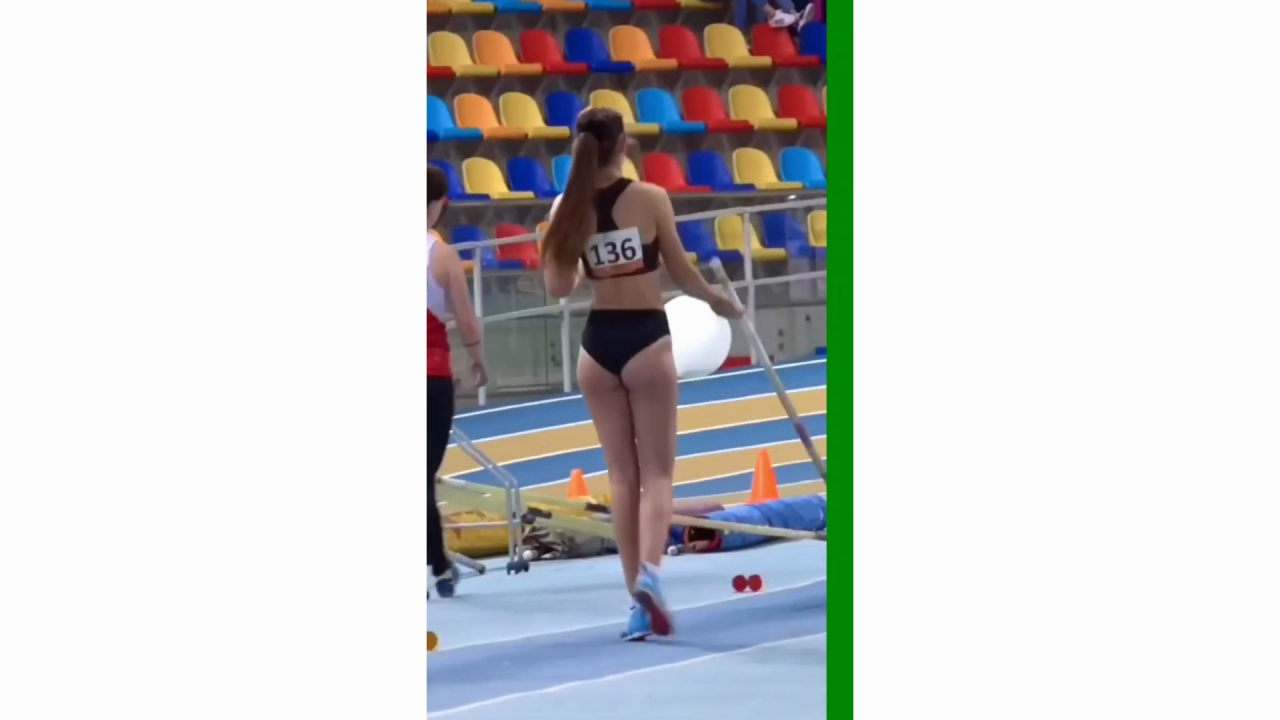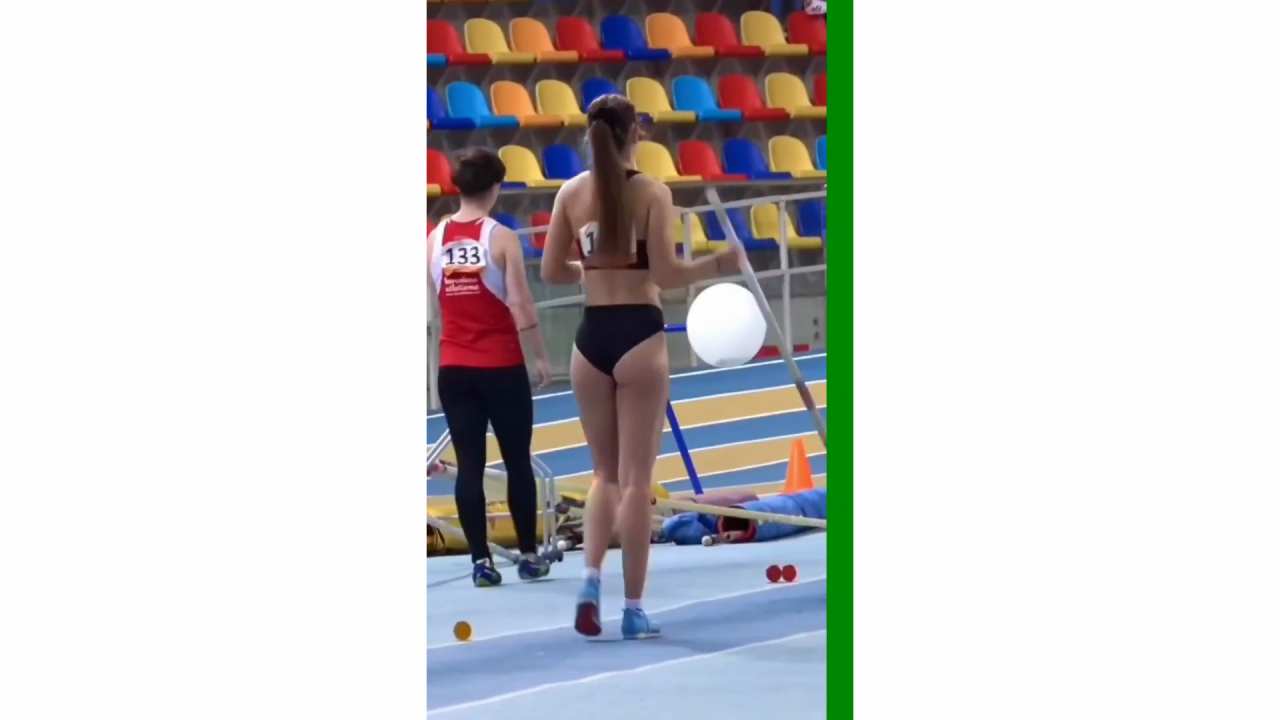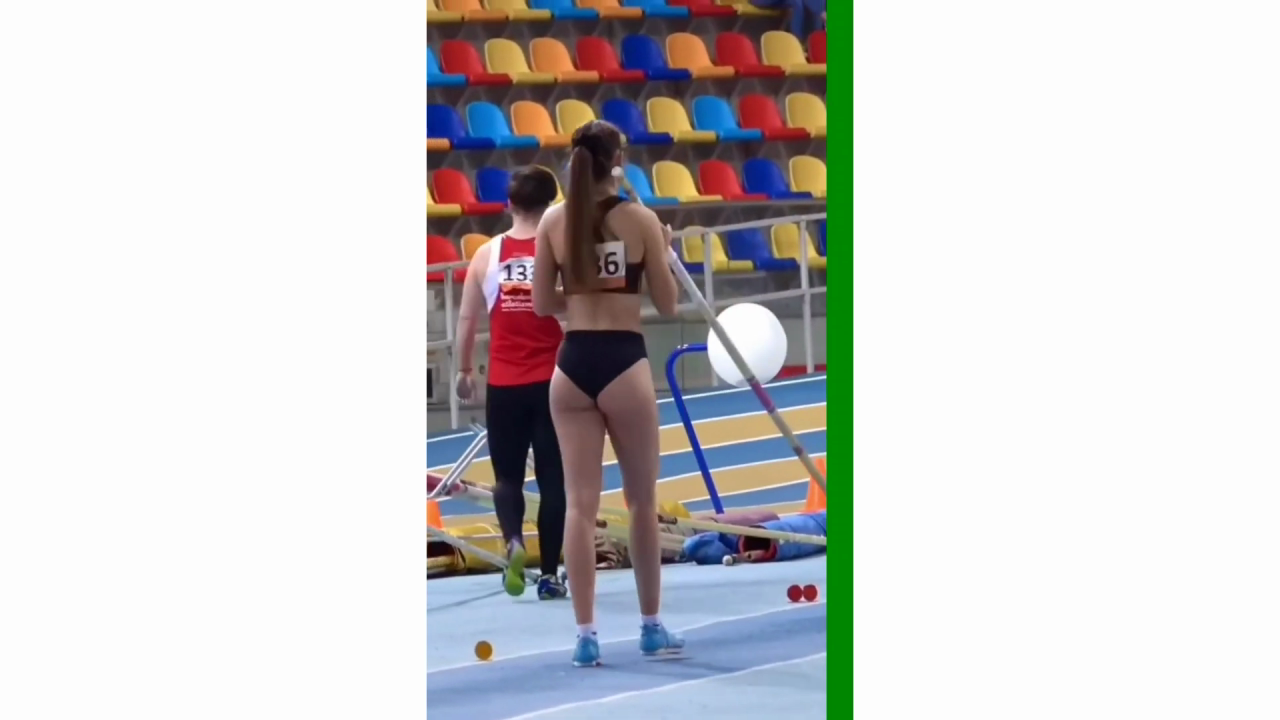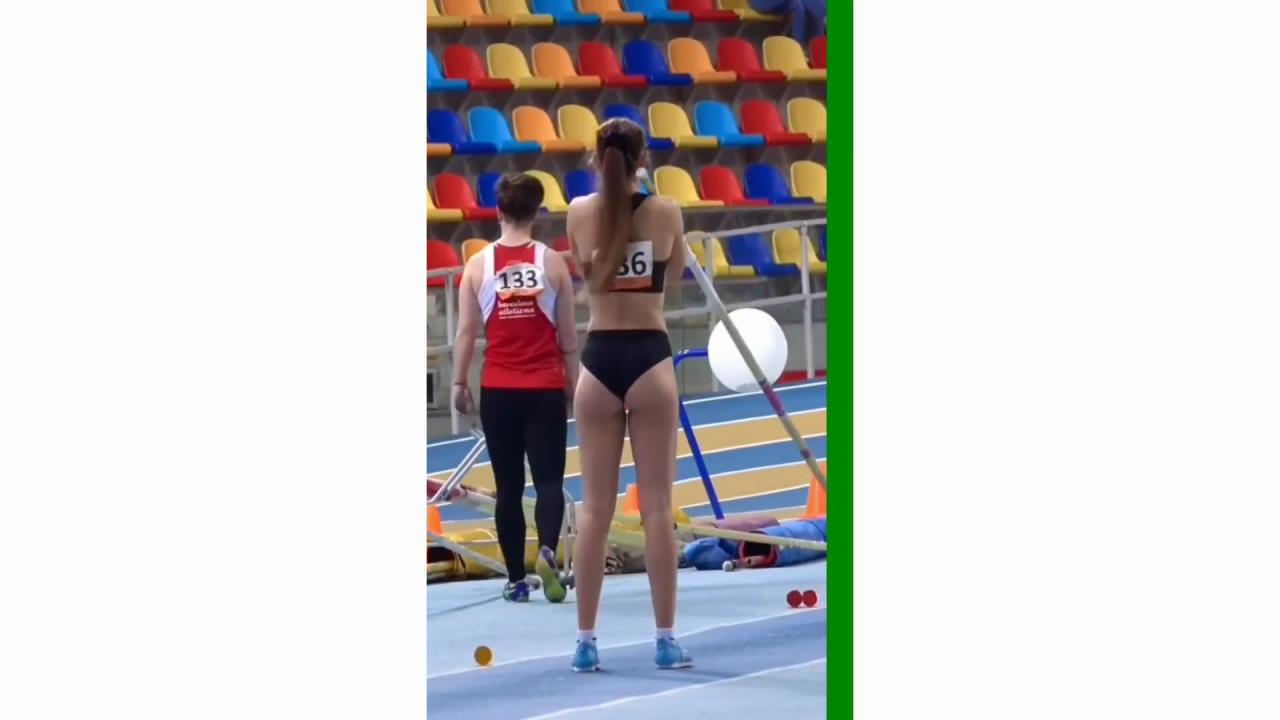
dt=0.5s
person 1, frame 1
left shoulder: (568, 206)
right shoulder: (652, 199)
left elbow: (558, 288)
right elbow: (683, 275)
right wrist: (720, 301)
left hip: (598, 342)
right hip: (646, 340)
left knee: (623, 478)
right knee: (654, 473)
left ankle: (639, 601)
right ankle: (649, 577)
person 1, frame 2
left shoulder: (571, 192)
right shoulder: (653, 192)
left elbow: (552, 270)
right elbow: (666, 274)
right wrist: (717, 264)
left hip: (592, 337)
right hip: (639, 336)
left knee: (606, 476)
right knee: (635, 480)
left ankle: (592, 578)
right ankle: (632, 608)
person 1, frame 3
left shoulder: (554, 219)
right shoulder: (641, 218)
left elbow: (543, 305)
right elbow: (667, 304)
left hip: (573, 365)
right hip: (624, 363)
left knee: (581, 503)
right knee: (642, 500)
left ankle: (586, 635)
right ankle: (651, 622)
person 1, frame 4
left shoulder: (580, 211)
right shoulder: (666, 211)
left hip: (599, 361)
right hip: (650, 360)
left knee: (595, 507)
right knee: (657, 506)
left ankle: (586, 640)
right ankle: (666, 639)
person 2, frame 1
right shoulder: (440, 253)
right elbow: (465, 320)
right wrist: (479, 359)
right hip: (430, 379)
left knee: (423, 473)
right knee: (422, 475)
left ankle: (442, 569)
person 2, frame 2
left shoulder: (436, 238)
right shoulder: (501, 238)
right elbow: (520, 305)
right wrist: (541, 357)
left hip: (453, 368)
right hip: (501, 366)
left knee: (469, 465)
right knee: (517, 461)
left ankle: (481, 559)
right ankle: (528, 554)
person 2, frame 3
left shoulder: (486, 254)
left elbow: (467, 319)
left wrist: (463, 369)
left hip: (504, 384)
right hip: (552, 383)
left knee: (508, 479)
right knee: (551, 480)
left ankle: (513, 542)
right ankle: (549, 575)
person 2, frame 4
left shoulder: (478, 264)
right shoulder: (553, 262)
left elbow: (466, 331)
right elbow: (569, 330)
left wrist: (460, 383)
right wrist: (571, 379)
left hip: (498, 390)
right hip: (545, 390)
left knee: (508, 487)
right knee: (548, 481)
left ankle: (515, 580)
right ankle: (547, 550)
